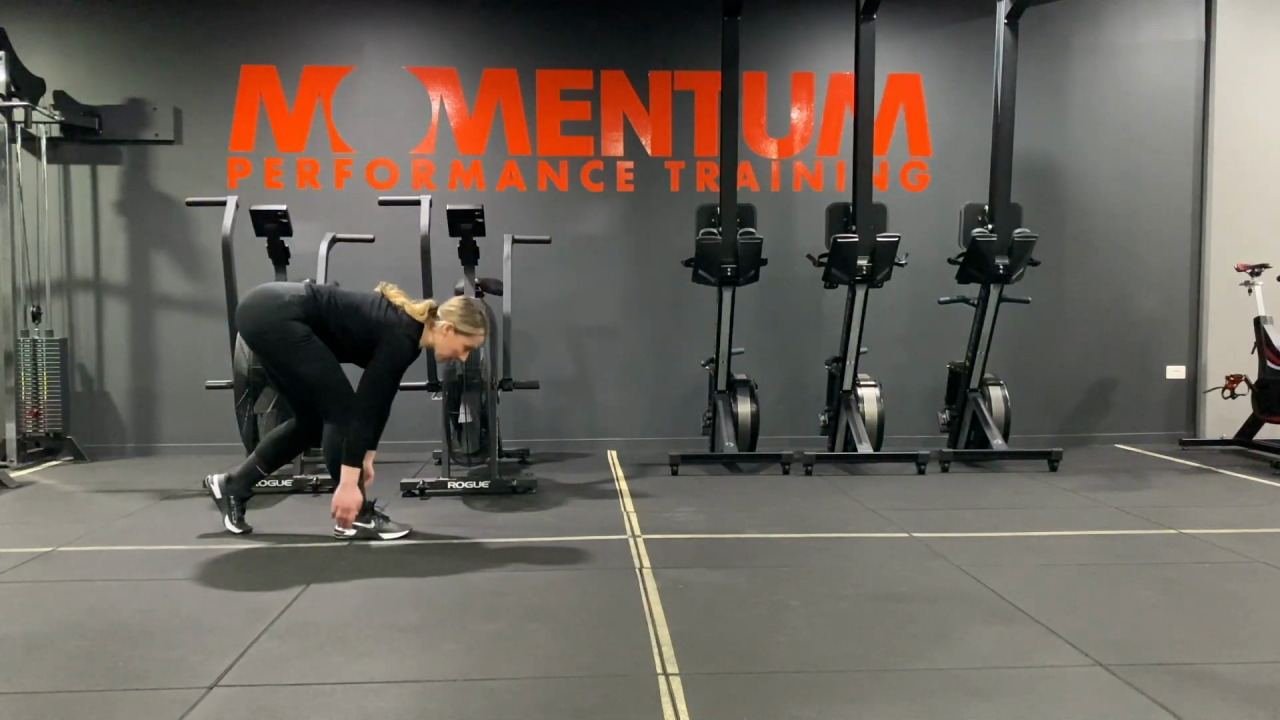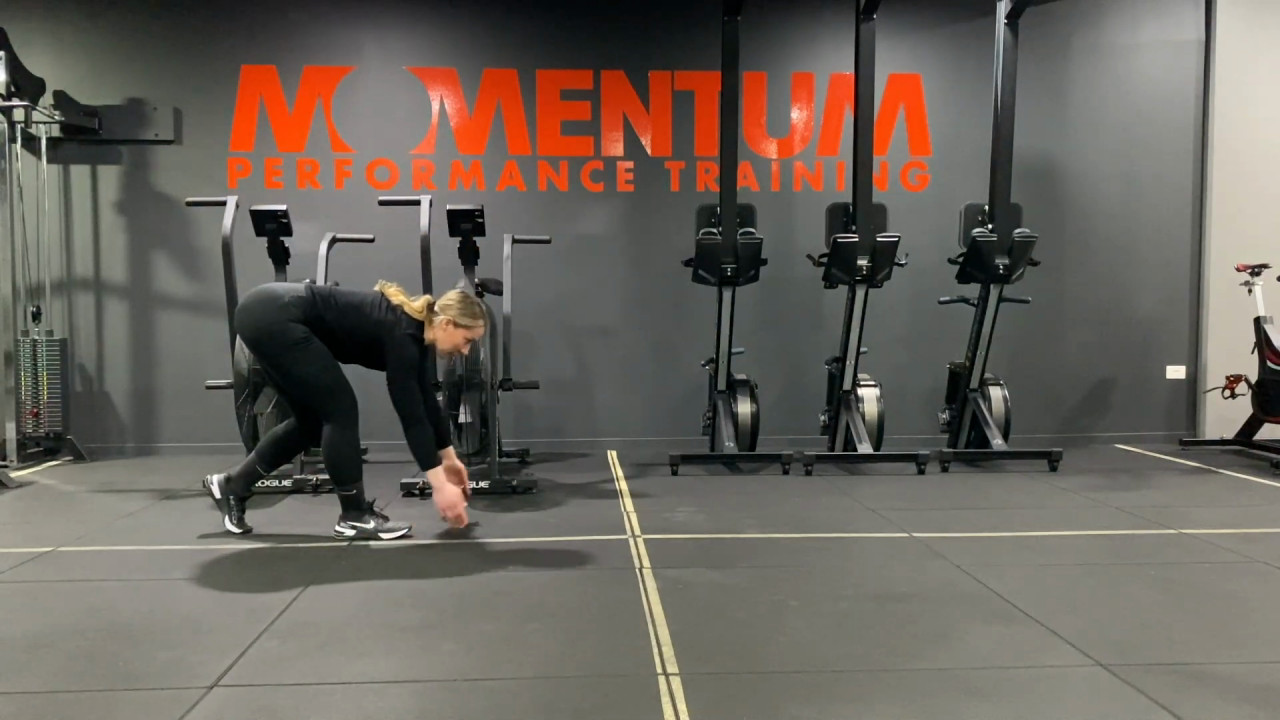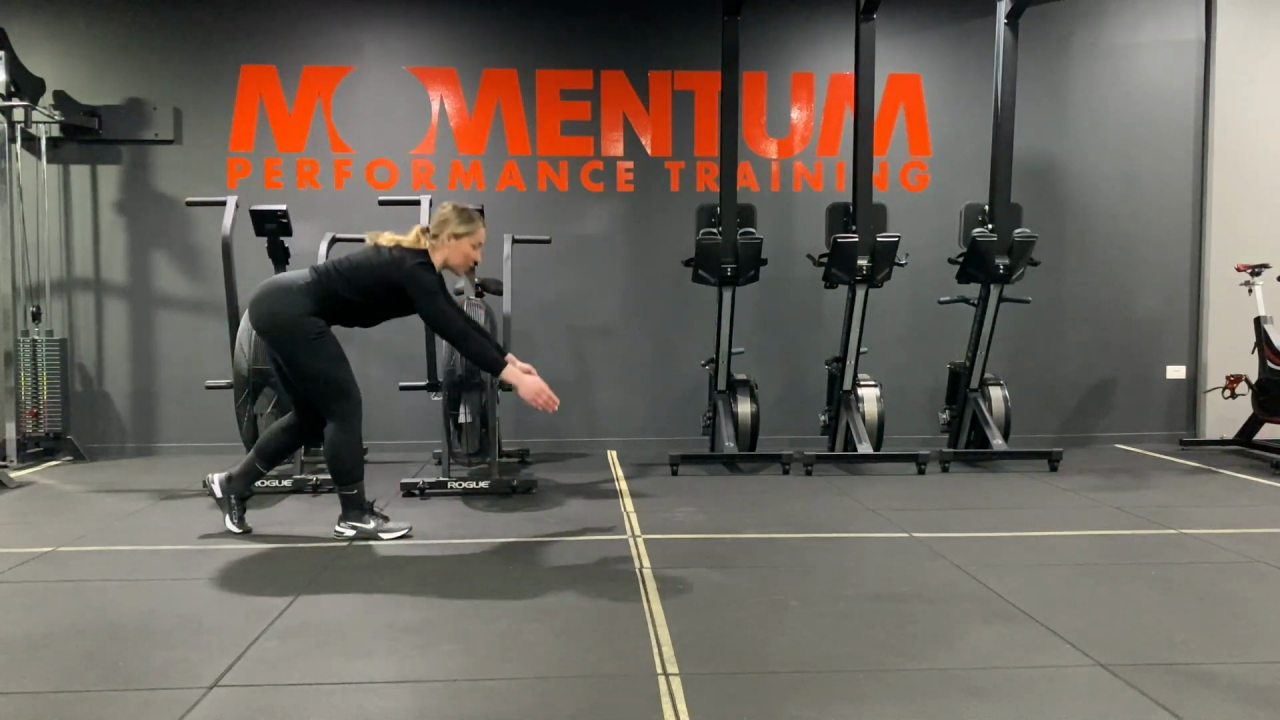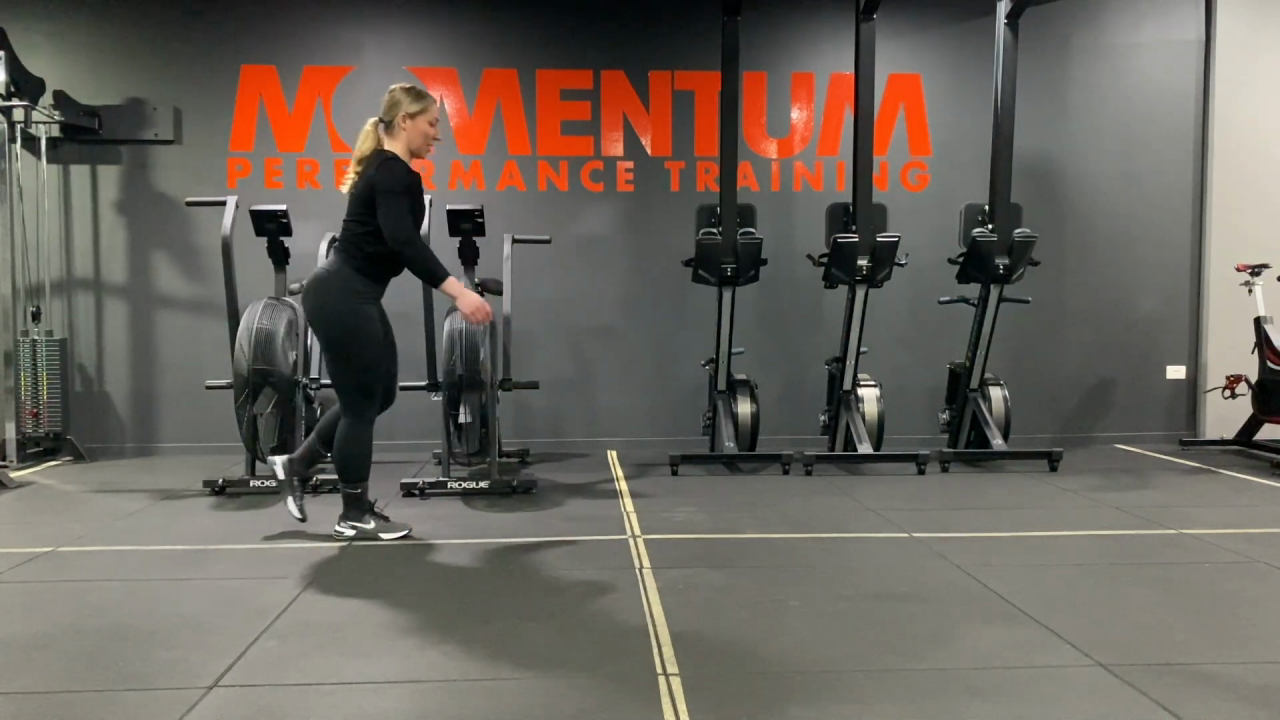
dt=0.4s
person 1, frame 1
left shoulder: (407, 329)
right shoulder: (401, 338)
left elbow: (377, 405)
right elbow: (364, 409)
left wrist: (366, 458)
right wrist: (349, 482)
left hip: (266, 314)
right hip: (275, 317)
left knee: (312, 418)
right knee: (337, 408)
left ankle: (232, 486)
right ankle: (357, 517)
person 1, frame 2
left shoulder: (412, 330)
right shoulder: (402, 337)
left elbow: (424, 402)
right elbow: (411, 415)
left wrist: (447, 456)
right wrist: (439, 483)
left hip: (265, 315)
right hip: (273, 319)
left knee: (312, 418)
right knee: (339, 410)
left ankle: (232, 486)
right ankle: (354, 515)
person 1, frame 3
left shoulder: (417, 267)
right shoulder: (414, 270)
left elbow: (462, 325)
right elbow: (457, 335)
left wrist: (512, 362)
right wrist: (514, 377)
left hip: (280, 308)
right hip: (288, 312)
left knee: (313, 414)
right knee: (343, 406)
left ankle: (234, 484)
right ankle: (355, 517)
person 1, frame 4
left shoulder: (390, 170)
right shoulder: (391, 172)
left elbow: (400, 240)
right elbow: (403, 241)
left wrist: (451, 286)
right wrist: (455, 290)
left hip: (353, 295)
right hip: (343, 298)
left knee: (377, 394)
right knee: (362, 402)
left ankle: (299, 464)
right ankle: (354, 515)
